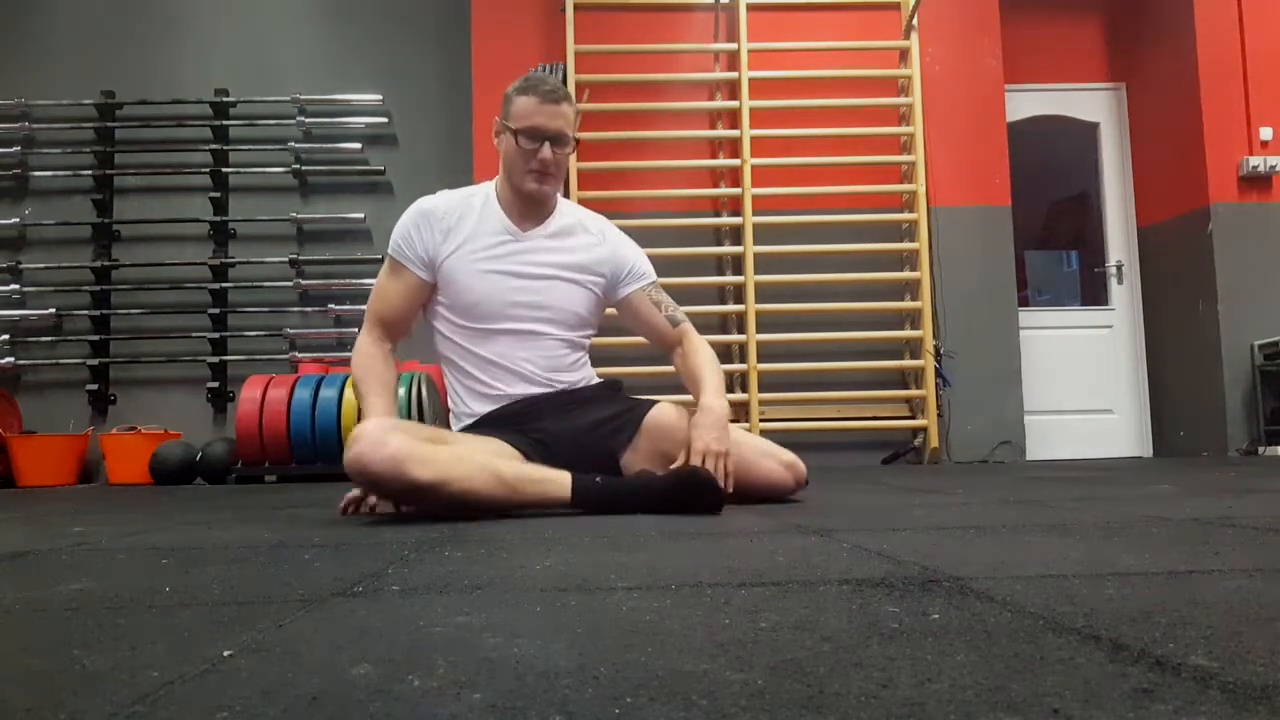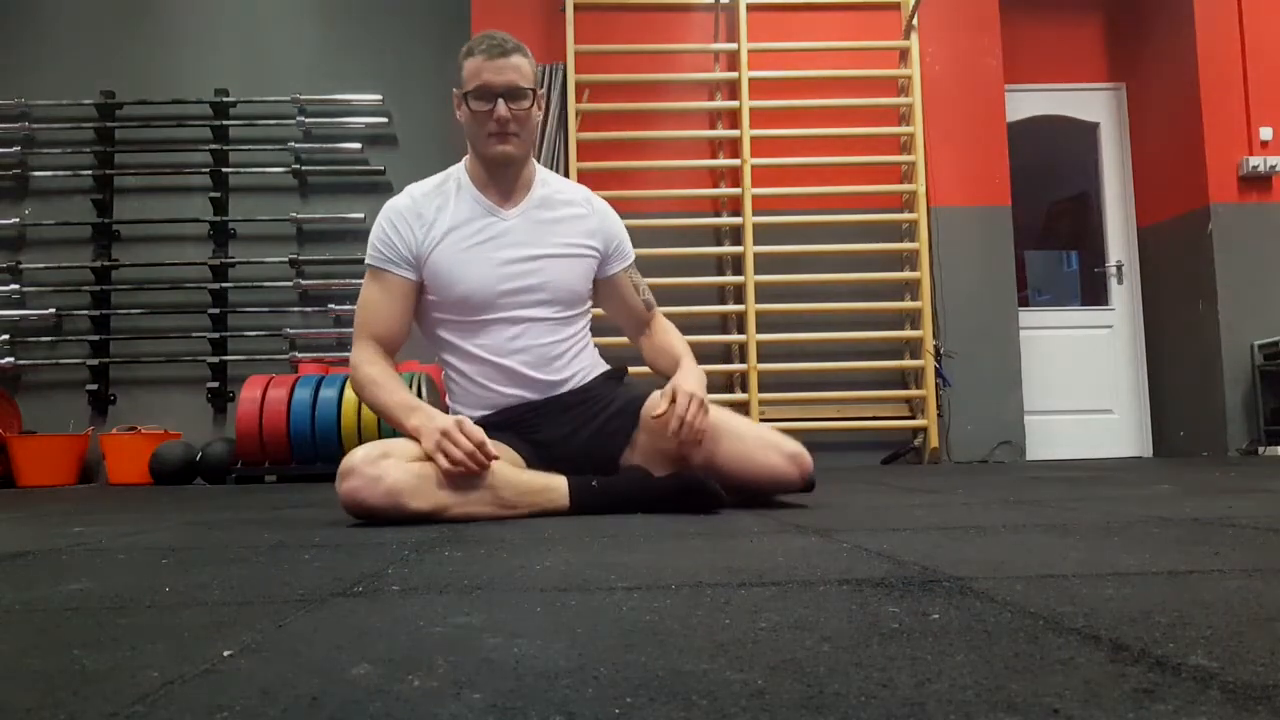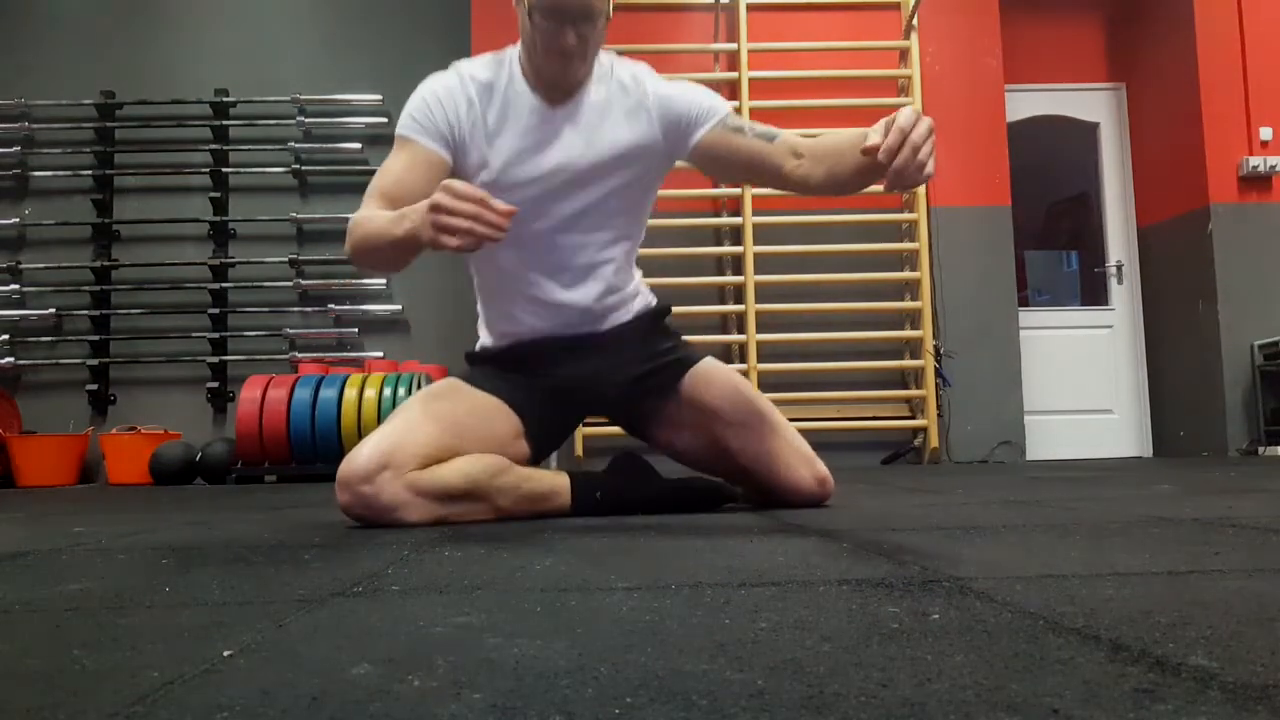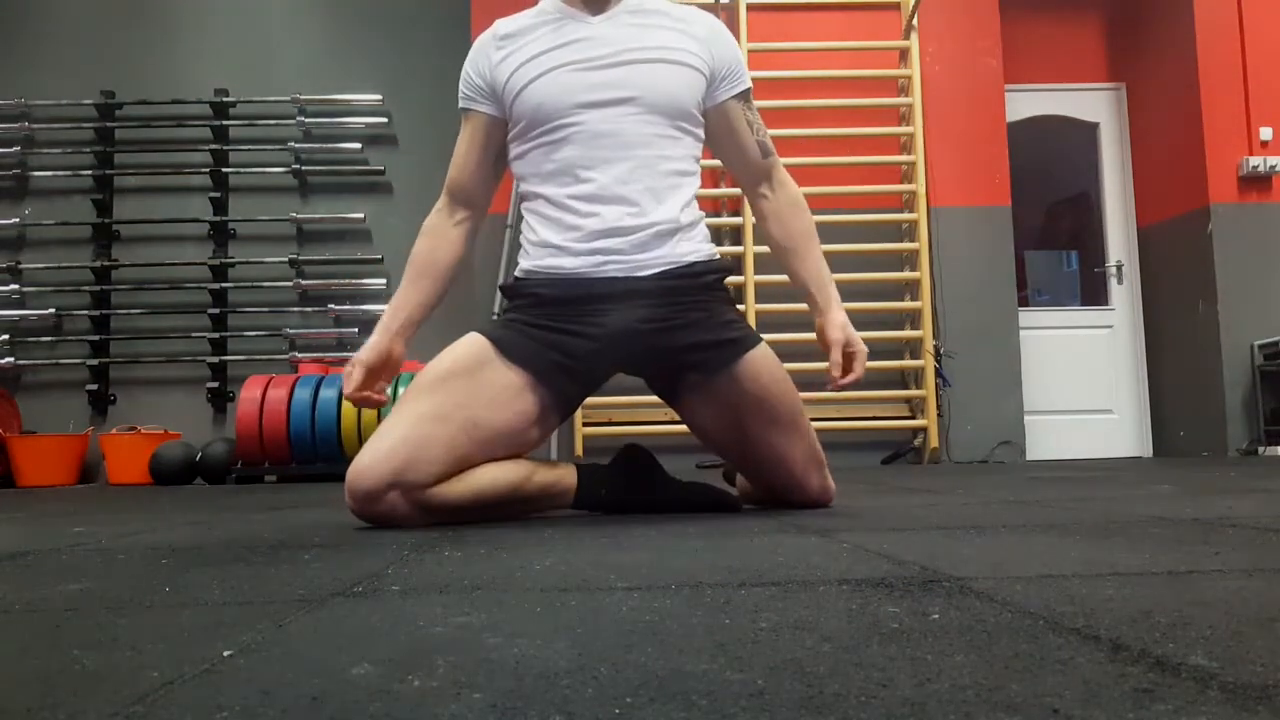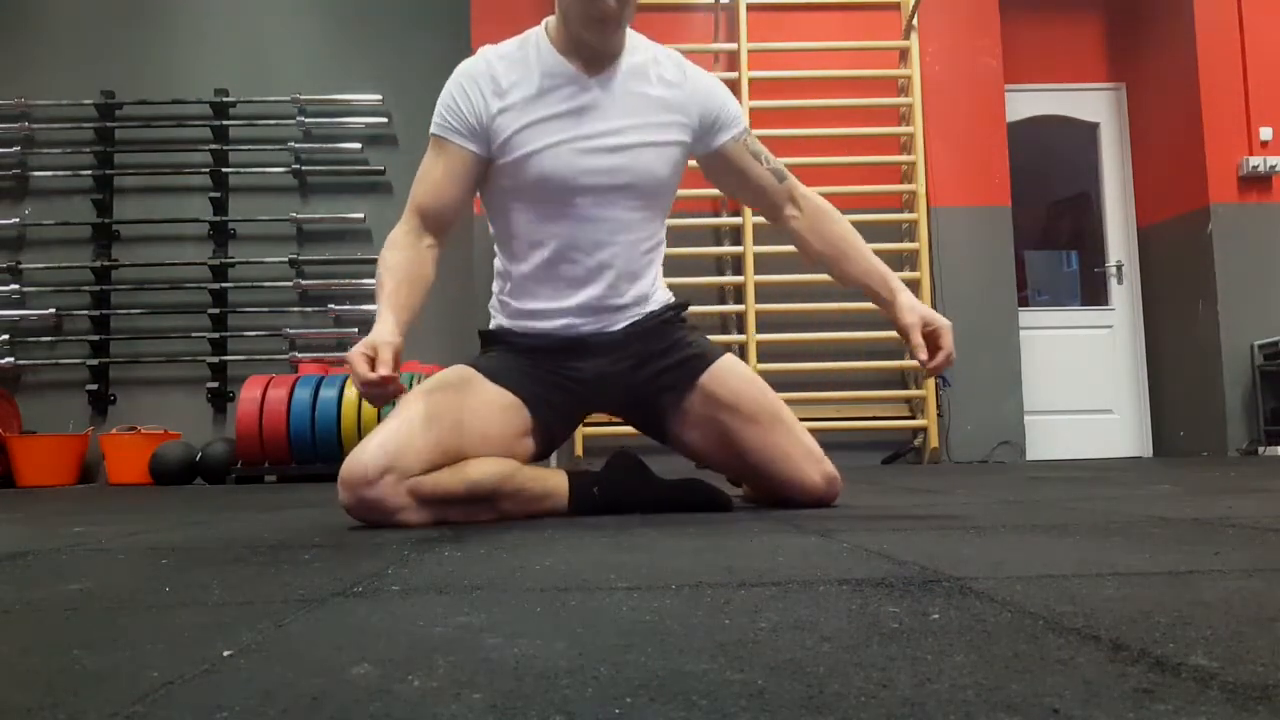
dt=1s
person 1, frame 1
left shoulder: (604, 241)
right shoulder: (433, 221)
left elbow: (683, 340)
right elbow: (377, 337)
left wrist: (712, 407)
right wrist: (391, 454)
left hip: (593, 412)
right hip: (493, 434)
left knee: (784, 472)
right knee: (365, 451)
right ankle: (608, 491)
person 1, frame 2
left shoulder: (590, 213)
right shoulder: (410, 216)
left elbow: (647, 324)
right elbow: (370, 353)
left wrist: (688, 370)
right wrist: (425, 420)
left hip: (598, 403)
right hip: (493, 435)
left knee: (789, 466)
right knee: (362, 479)
right ankle: (613, 491)
person 1, frame 3
left shoulder: (655, 100)
right shoulder: (453, 97)
left elbow: (797, 163)
right elbow: (364, 238)
left wrist: (881, 155)
right wrist: (420, 223)
left hip: (632, 342)
right hip: (515, 363)
left knee: (806, 485)
right knee: (365, 486)
right ankle: (606, 494)
person 1, frame 4
right shoulder: (500, 47)
left elbow: (766, 185)
right elbow: (458, 209)
left wrist: (828, 305)
right wrist: (390, 333)
left hip: (684, 294)
right hip: (552, 304)
left knee: (807, 487)
right knee: (376, 488)
right ankle: (603, 486)
person 1, frame 5
left shoulder: (688, 88)
right shoulder: (484, 83)
left elbow: (791, 205)
right elbow: (422, 231)
left wrist: (896, 295)
right wrist: (388, 325)
left hip: (652, 337)
right hip: (530, 352)
left knee: (813, 485)
right knee: (369, 485)
right ankle: (599, 491)
